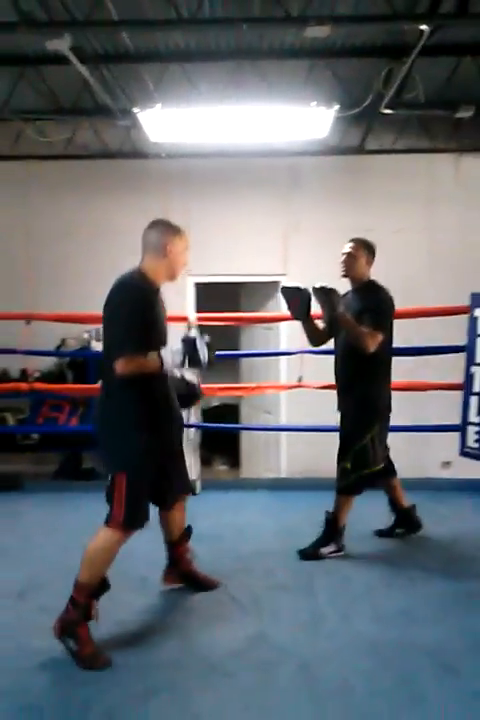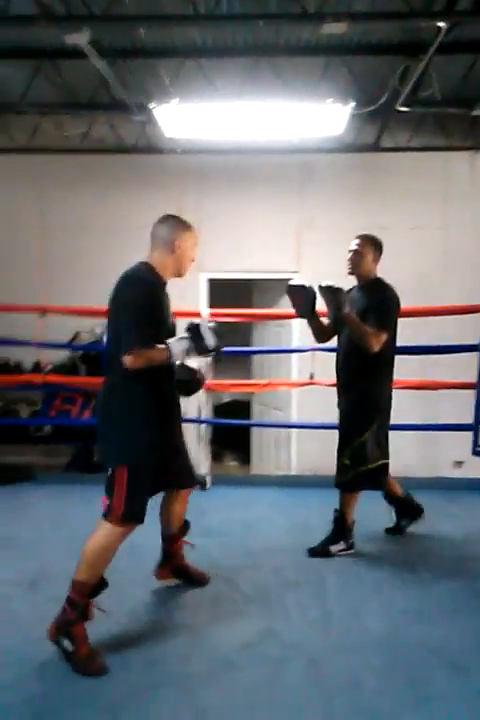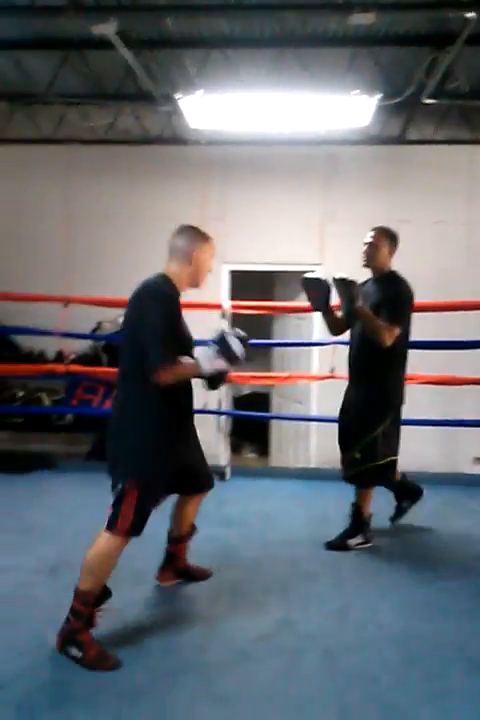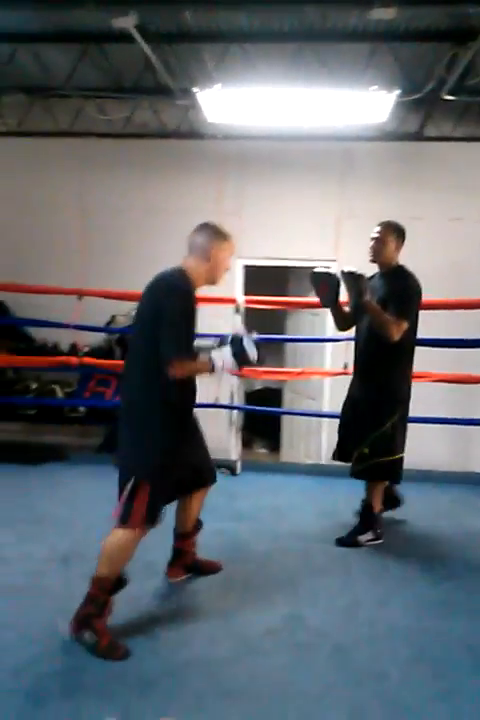
dt=0.1s
person 1, frame 1
left shoulder: (150, 291)
right shoulder: (130, 291)
right elbow: (123, 364)
left wrist: (176, 378)
left hip: (157, 417)
right hip: (129, 423)
left knee: (173, 495)
right knee: (123, 521)
left ankle: (178, 567)
right ankle: (73, 620)
person 1, frame 2
left shoulder: (152, 284)
right shoulder: (138, 284)
right elbow: (131, 356)
left wrist: (181, 351)
right wrist: (184, 346)
left hip: (157, 413)
right hip: (131, 417)
left knee: (179, 483)
right knee: (121, 518)
left ankle: (172, 562)
right ankle: (68, 623)
person 1, frame 3
left shoulder: (165, 293)
right shoulder: (157, 296)
right elbow: (162, 371)
left wrist: (207, 362)
right wrist: (210, 359)
left hip: (170, 420)
right hip: (143, 427)
left knee: (196, 486)
right knee: (124, 525)
left ankle: (173, 564)
right ankle: (75, 627)
person 1, frame 4
left shoulder: (173, 285)
right shoulder: (177, 290)
right elbow: (175, 366)
left wrist: (220, 352)
right wrist: (225, 358)
left hip: (172, 413)
right hip: (151, 418)
left knee: (197, 482)
right knee: (137, 518)
left ankle: (182, 558)
right ankle: (90, 616)
person 2, frame 1
left shoulder: (378, 298)
right shoulder: (345, 299)
left elbow: (368, 343)
right elbow: (318, 340)
left wrist: (338, 313)
right wrist: (304, 316)
left hip: (369, 395)
right hip: (351, 394)
left knee: (352, 462)
right knee: (374, 458)
left ankle: (333, 536)
right ankle: (406, 515)
person 2, frame 2
left shoulder: (384, 296)
right shoulder: (349, 295)
left elbow: (373, 343)
right elbow: (324, 336)
left wrist: (344, 312)
right wrist: (309, 312)
left hip: (370, 393)
right hip: (350, 390)
left knee: (353, 459)
right knee: (365, 457)
left ankle: (342, 534)
right ankle: (406, 505)
person 2, frame 3
left shoulder: (398, 289)
right shoulder: (364, 288)
left elbow: (385, 337)
right elbow: (338, 329)
left wrist: (358, 306)
right wrist: (323, 305)
left hip: (382, 387)
right hip: (360, 383)
left knee: (364, 454)
right knee: (355, 448)
left ankle: (360, 528)
right ankle: (406, 488)
person 2, frame 4
left shoulder: (406, 284)
right shoulder: (371, 282)
left elbow: (393, 332)
right elbow: (345, 323)
left wrist: (366, 300)
right wrist: (331, 300)
left hip: (389, 383)
right hip: (364, 378)
left knee: (374, 448)
right knee: (355, 442)
left ankle: (371, 524)
right ankle: (386, 493)
